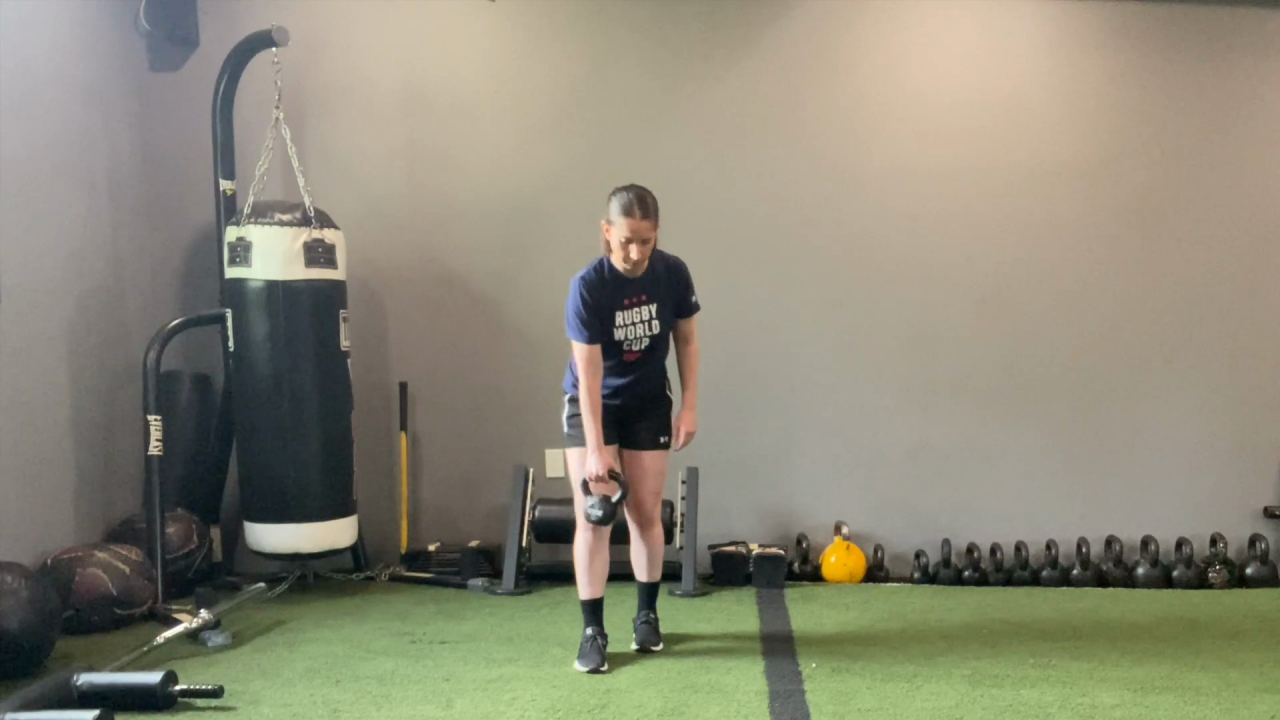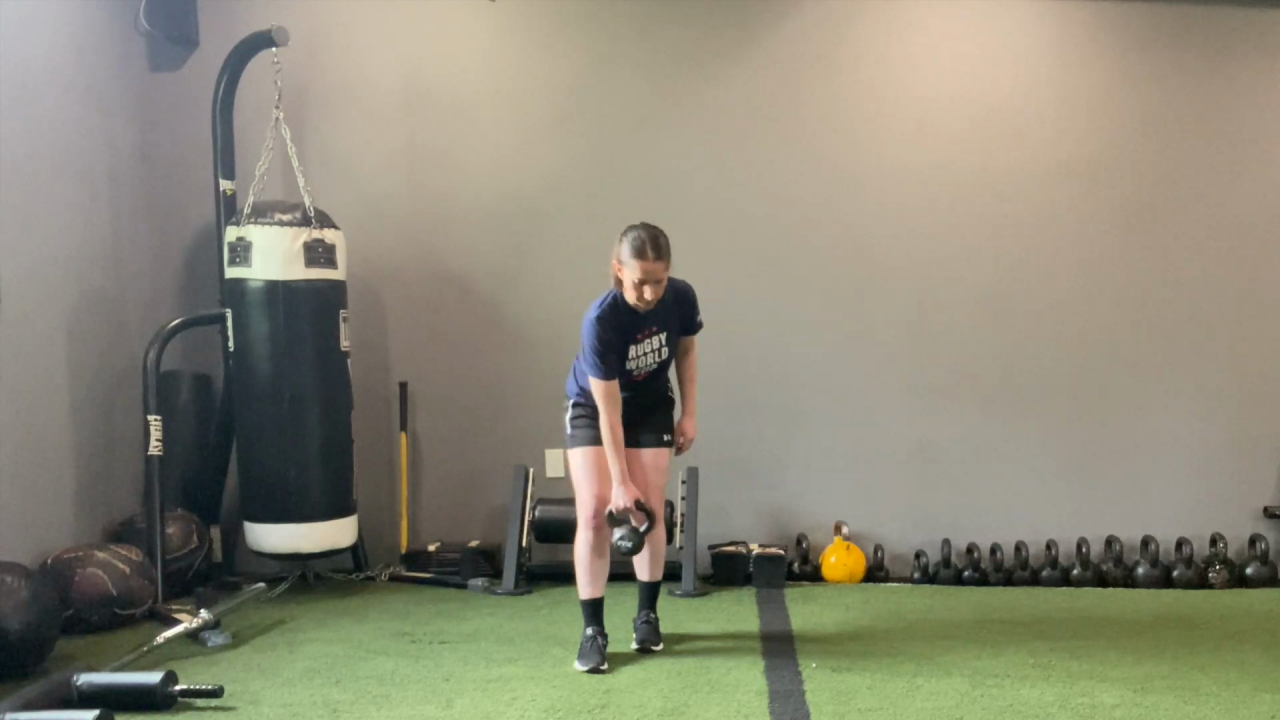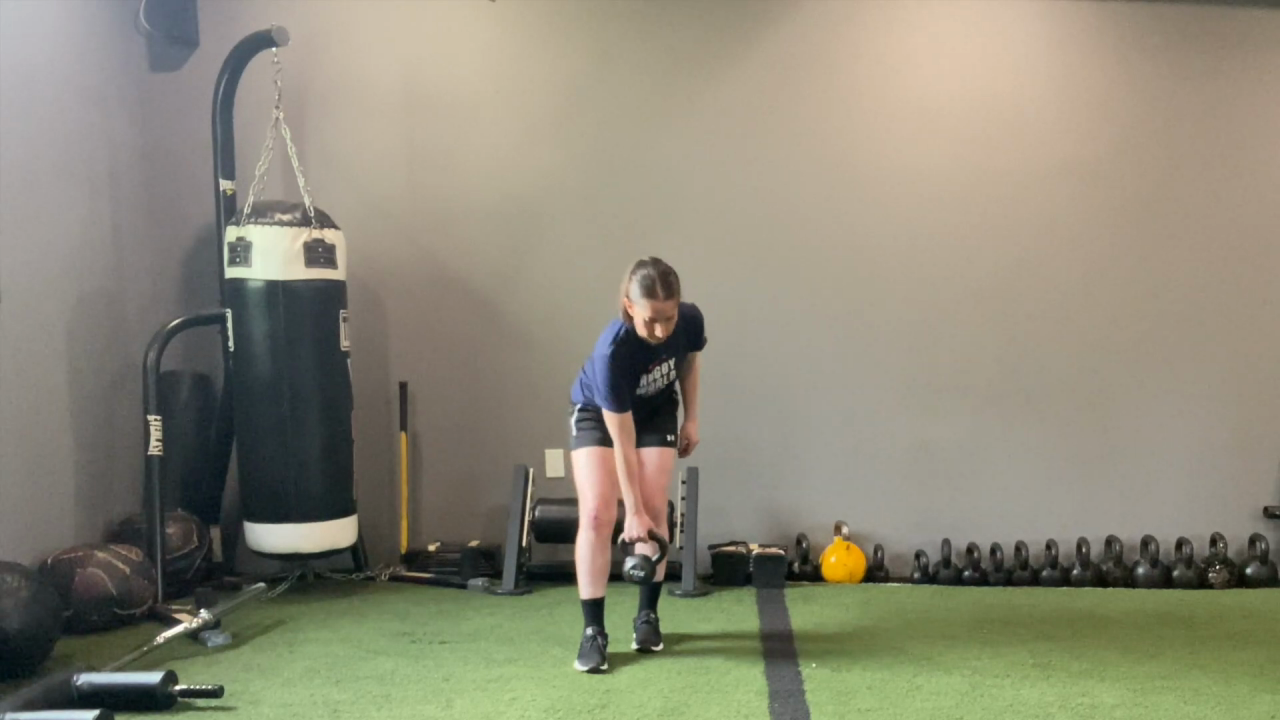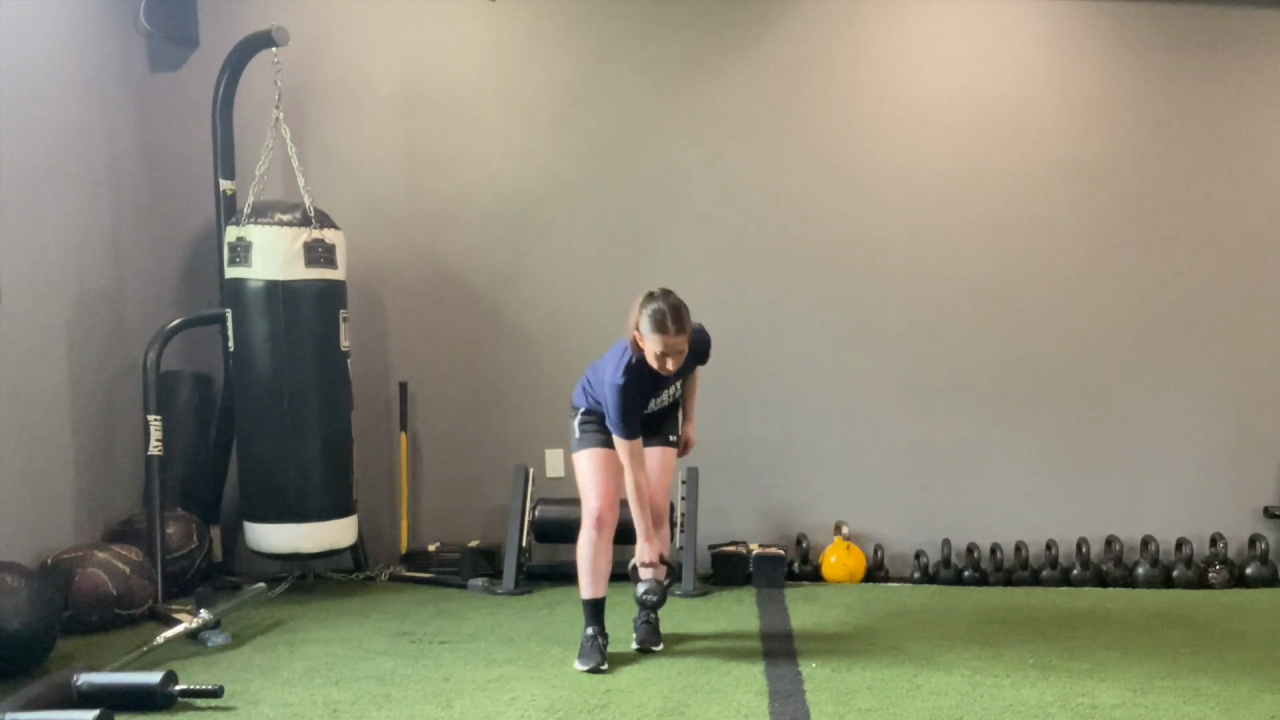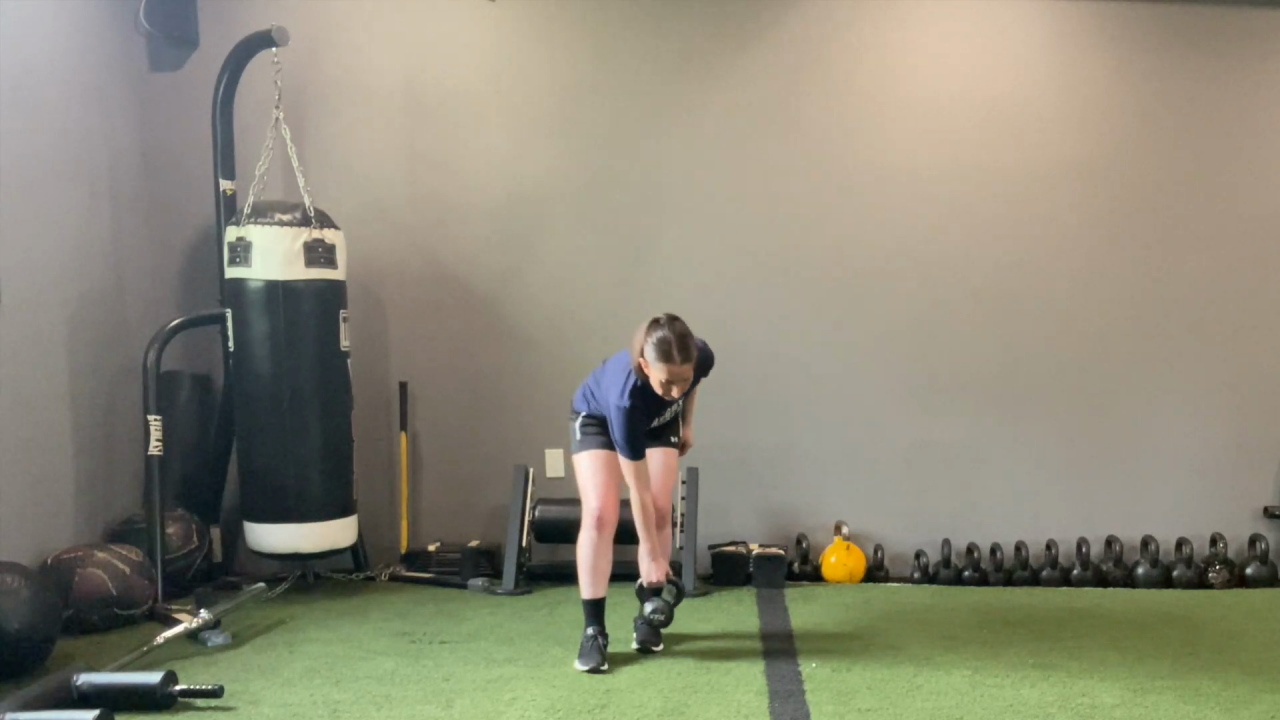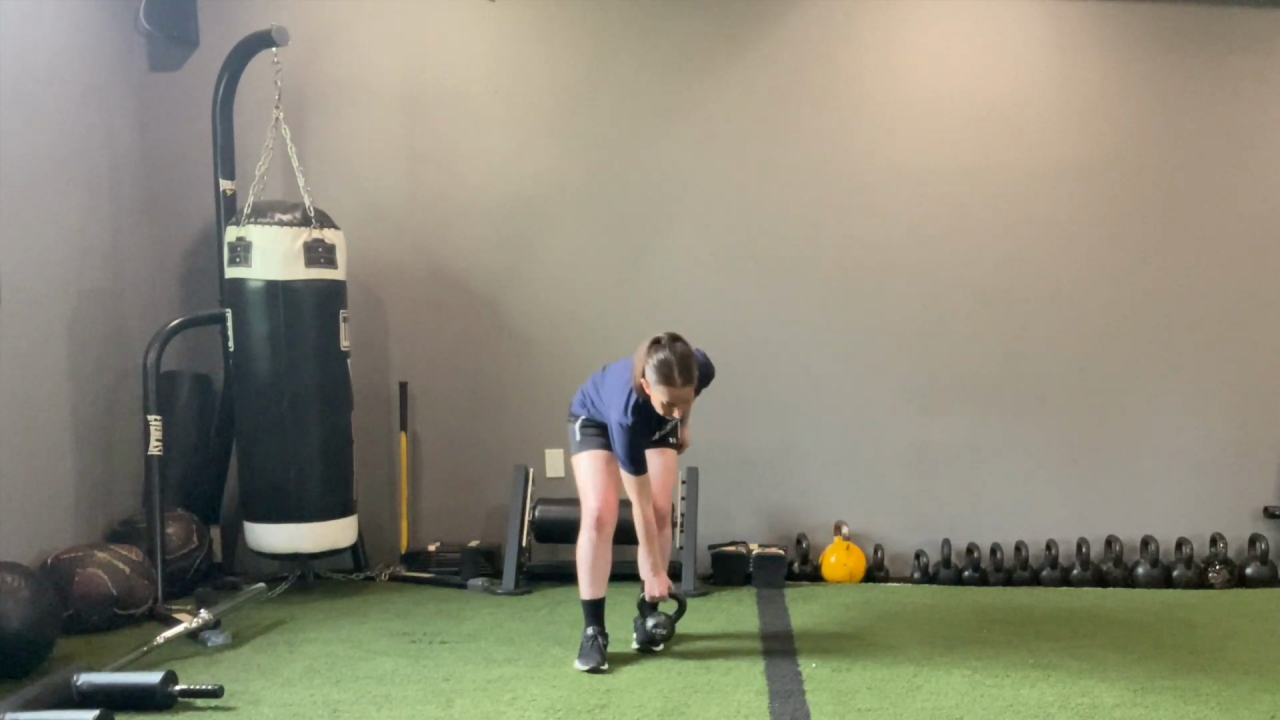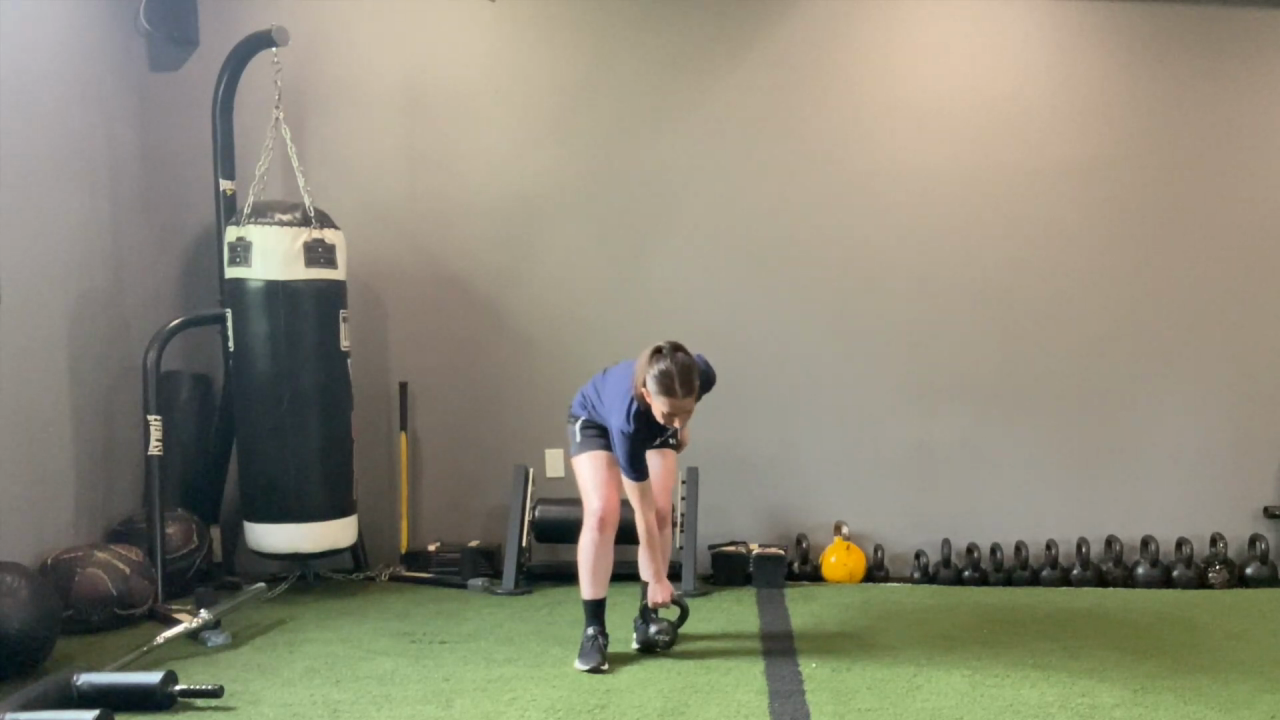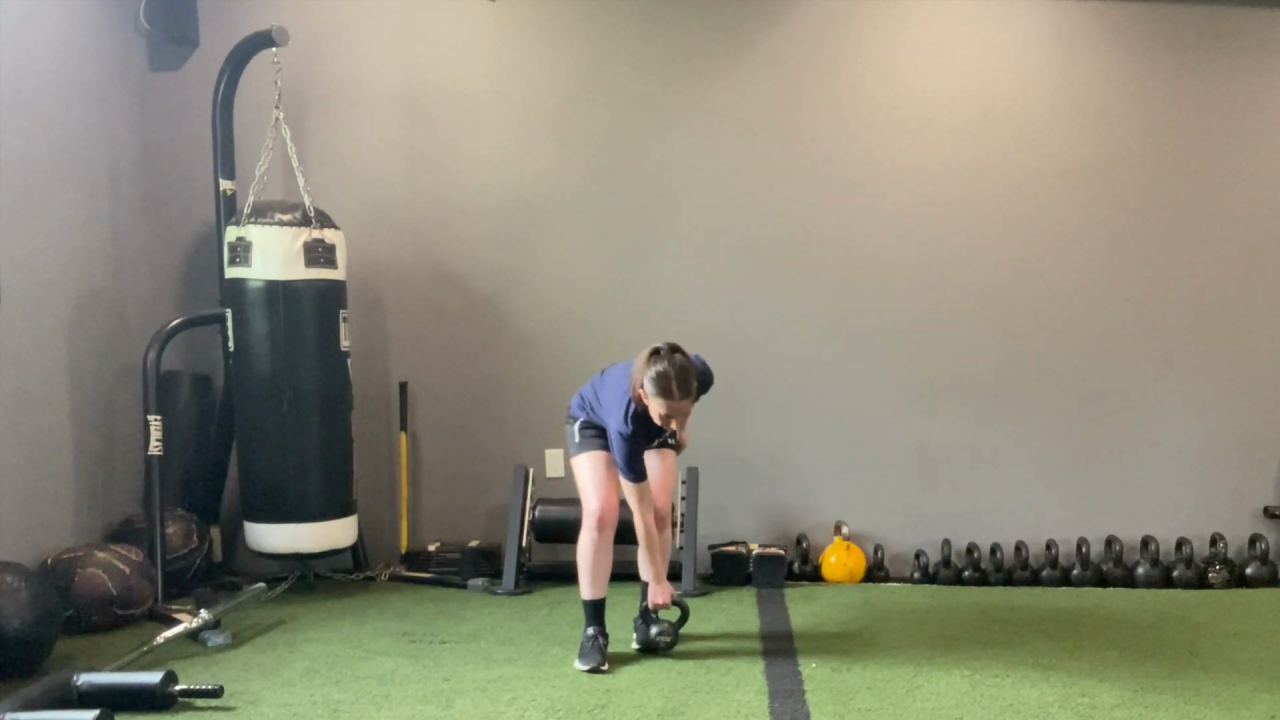
dt=0.4s
person 1, frame 1
left shoulder: (673, 273)
right shoulder: (588, 286)
left elbow: (686, 341)
right elbow: (588, 375)
left wrist: (688, 407)
right wrist: (596, 449)
left hip: (648, 403)
right hip: (591, 405)
left knee: (645, 511)
right knee: (592, 512)
left ankle: (647, 615)
right ankle: (593, 631)
person 1, frame 2
left shoulder: (682, 297)
right shoulder: (601, 319)
left elbow: (686, 352)
right elbow: (609, 410)
left wrist: (688, 413)
right wrist: (619, 481)
left hip: (652, 406)
right hip: (590, 406)
left knee: (651, 509)
right knee: (594, 511)
left ankle: (647, 615)
right ankle: (593, 630)
person 1, frame 3
left shoulder: (691, 320)
right shoulder: (612, 350)
right elbow: (623, 444)
left wrist: (691, 419)
right wrist: (633, 511)
left hip: (656, 412)
right hip: (596, 413)
left knee: (655, 510)
right knee: (597, 514)
left ankle: (647, 615)
right ankle: (593, 631)
person 1, frame 4
left shoulder: (698, 341)
right shoulder: (621, 377)
right elbow: (634, 470)
left wrist: (688, 421)
right wrist: (644, 538)
left hip: (657, 417)
right hip: (596, 416)
left knee: (657, 509)
right knee: (599, 513)
left ankle: (648, 616)
right ankle: (593, 631)
person 1, frame 5
left shoulder: (702, 357)
right shoulder: (626, 396)
right elbow: (639, 491)
left wrist: (686, 424)
right wrist: (651, 556)
left hip: (658, 423)
right hip: (596, 418)
left knee: (661, 509)
right knee: (600, 513)
left ankle: (648, 616)
right ankle: (593, 631)
person 1, frame 6
left shoulder: (701, 369)
right shoulder: (628, 411)
right elbow: (640, 505)
left wrist: (683, 425)
right wrist: (655, 572)
left hip: (655, 427)
right hip: (594, 421)
left knee: (662, 510)
right knee: (599, 513)
right ankle: (593, 631)
person 1, frame 7
left shoulder: (702, 375)
right shoulder: (629, 417)
right elbow: (642, 512)
left wrist: (681, 428)
right wrist: (658, 579)
left hip: (653, 426)
right hip: (594, 421)
left knee: (662, 510)
right knee: (602, 513)
right ankle: (593, 631)
person 1, frame 8
left shoulder: (699, 376)
right shoulder: (627, 421)
right elbow: (641, 514)
left wrist: (680, 429)
right wrist: (658, 580)
left hip: (651, 429)
right hip: (592, 422)
left knee: (662, 510)
right knee: (600, 513)
right ankle: (594, 631)
